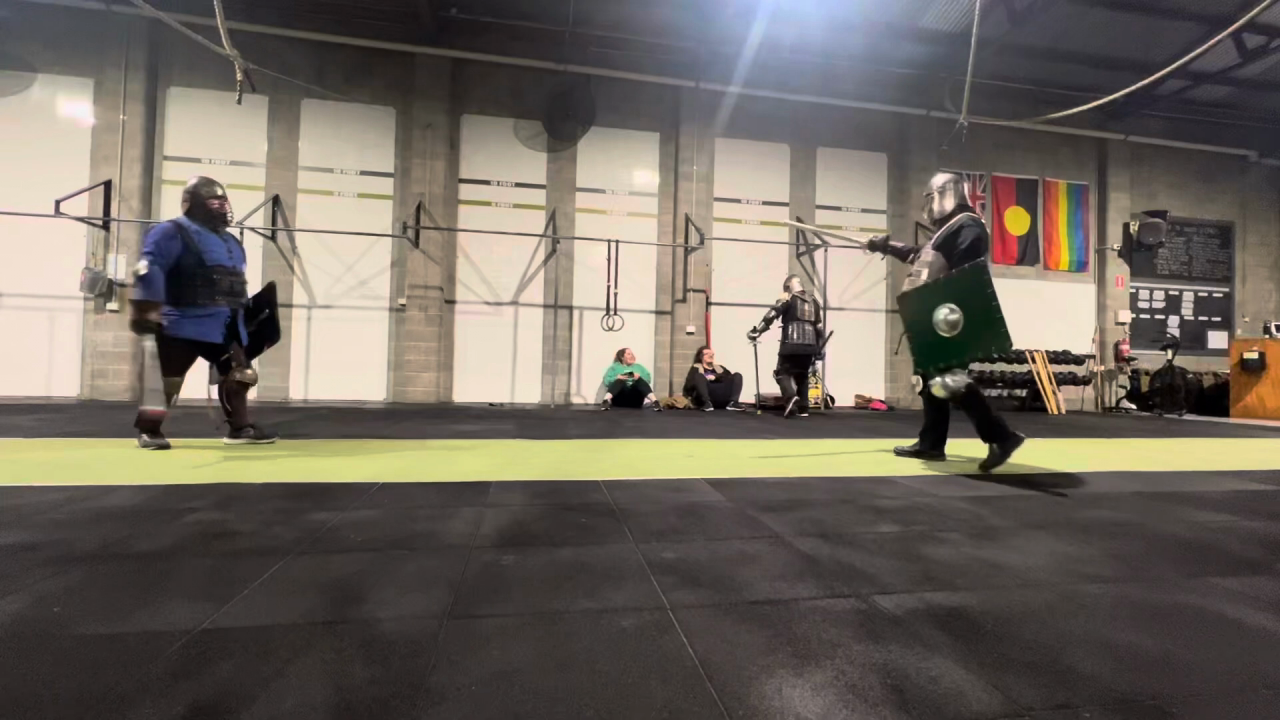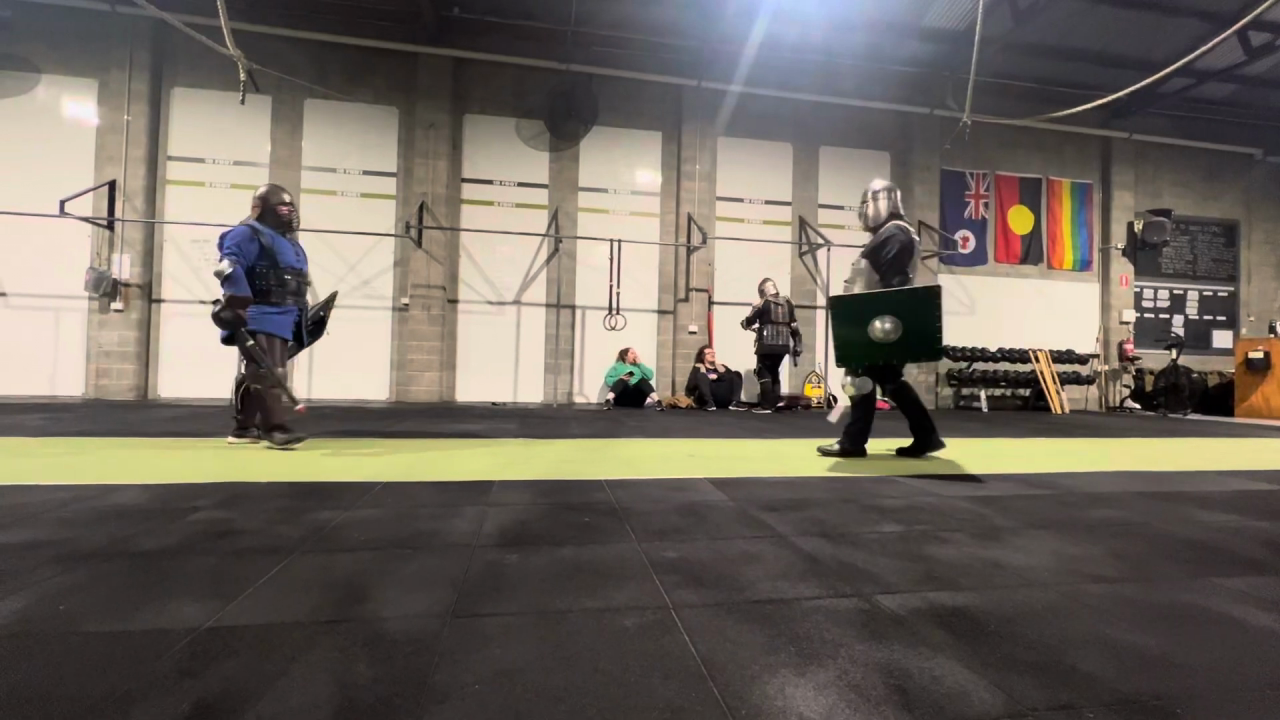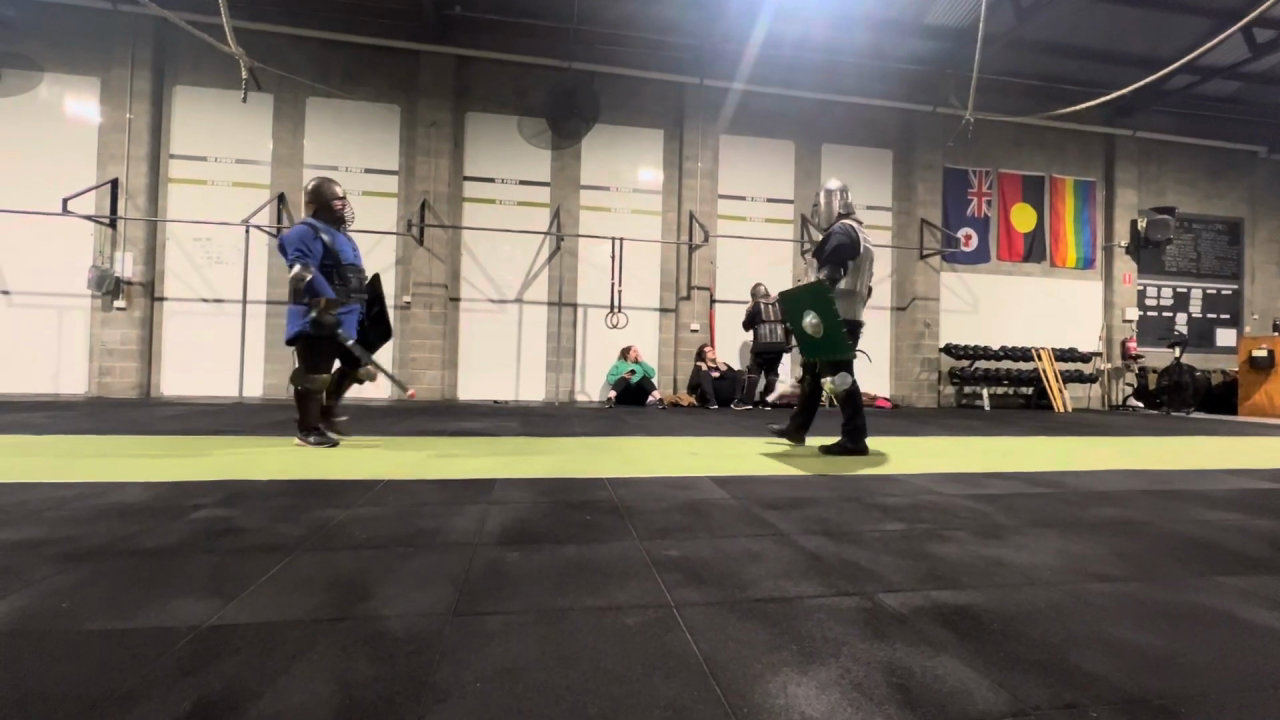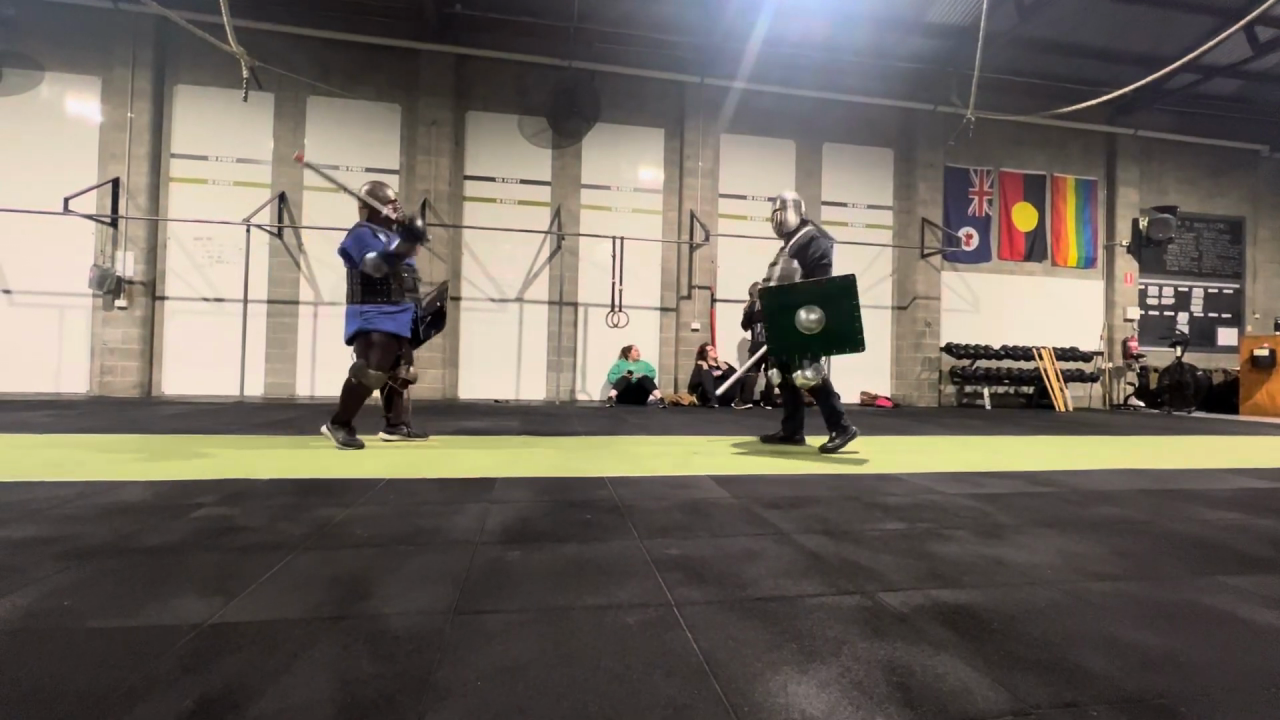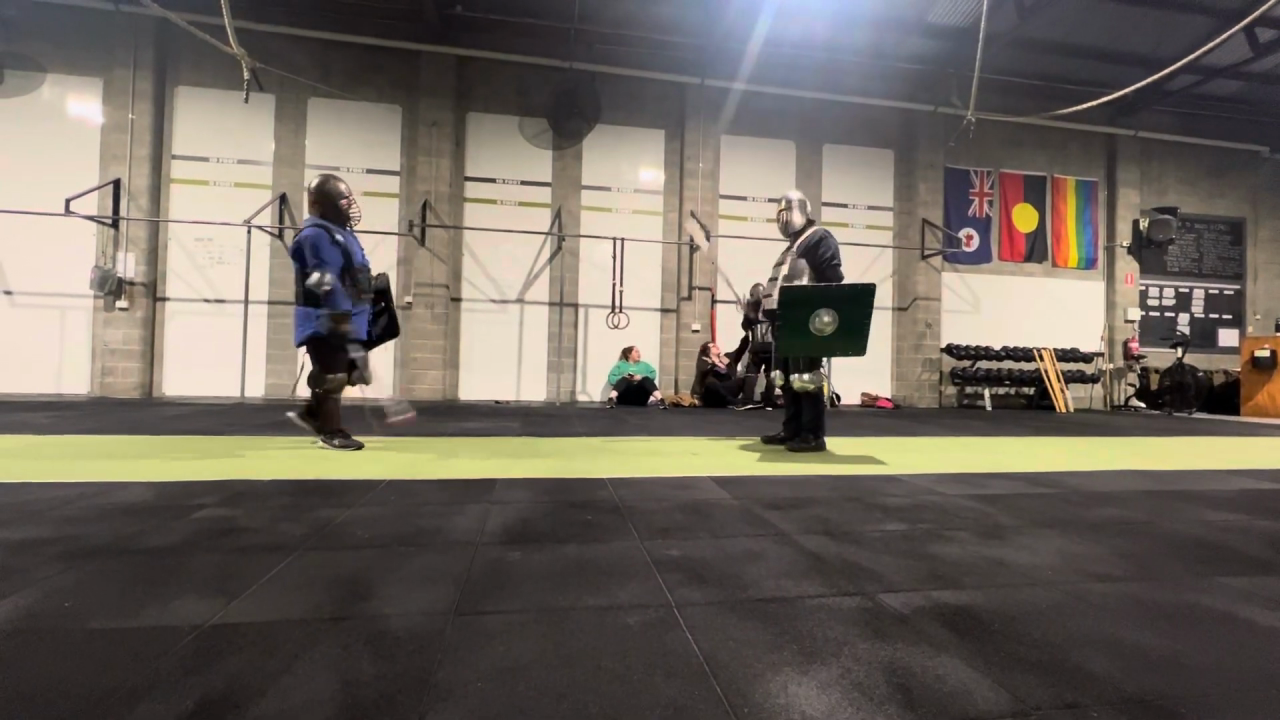
dt=0.7s
person 1, frame 1
left shoulder: (968, 226)
right shoulder: (949, 229)
right elbow: (918, 254)
right wrist: (886, 246)
left knee: (949, 379)
right knee: (930, 380)
left ankle: (1001, 437)
right ankle: (931, 443)
person 1, frame 2
left shoulder: (894, 234)
right shoulder: (891, 235)
left elbow: (895, 282)
left knee: (862, 379)
right knee: (892, 382)
left ankle: (854, 441)
right ankle: (926, 437)
person 1, frame 3
left shoulder: (841, 232)
right shoulder: (856, 235)
left elbow: (829, 277)
right elbow: (862, 283)
right wrist: (854, 314)
right hip: (844, 318)
left knee: (838, 376)
right knee: (812, 372)
left ankle: (854, 439)
right ankle: (796, 427)
person 1, frame 4
left shoulder: (812, 238)
right shoulder: (786, 247)
left elbow: (820, 278)
right knee: (785, 377)
left ankle: (841, 428)
right ankle: (792, 430)
person 1, frame 5
left shoulder: (819, 239)
right shoulder: (791, 247)
left elbow: (832, 278)
right wrist: (760, 305)
left knee: (805, 376)
right knee: (787, 378)
left ankle: (814, 435)
right ankle: (792, 430)
person 2, frame 1
left shoulder: (229, 241)
right shoulder: (173, 232)
left elbow: (237, 282)
right elbow: (149, 269)
left wrist: (246, 313)
right wrist: (148, 307)
left hip: (224, 324)
right hip: (185, 319)
left knee: (238, 372)
right knee: (168, 376)
left ankle: (241, 429)
right ankle: (148, 431)
person 2, frame 2
left shoulder: (290, 243)
right shoulder: (248, 235)
left elbow: (296, 284)
right elbow: (230, 269)
left wrist: (304, 317)
right wrist: (237, 304)
left hip: (284, 320)
right hip: (260, 317)
left knee: (255, 372)
right knee: (269, 371)
left ankle: (244, 428)
right ankle: (274, 428)
person 2, frame 3
left shoulder: (338, 235)
right shoulder: (306, 233)
left elbow: (349, 277)
right elbow: (303, 273)
left wrist: (360, 310)
right wrist: (325, 304)
left hip: (343, 318)
right hip: (321, 319)
left knee: (357, 365)
right knee: (315, 373)
left ankle: (326, 413)
right ankle: (308, 429)
person 2, frame 4
left shoulder: (388, 235)
right shoulder: (363, 234)
right elbow: (375, 265)
right wrist: (403, 245)
left hip: (397, 317)
right hip: (373, 317)
left knee: (400, 372)
right knee: (370, 371)
left ankle: (396, 425)
right ankle: (339, 424)
person 2, frame 5
left shoulder: (338, 231)
right shoulder: (318, 235)
right elbow: (324, 281)
right wrist: (340, 317)
left hip: (343, 317)
right hip: (324, 319)
left knee: (346, 371)
right knee: (331, 375)
left ankle: (311, 415)
right ankle: (332, 432)
